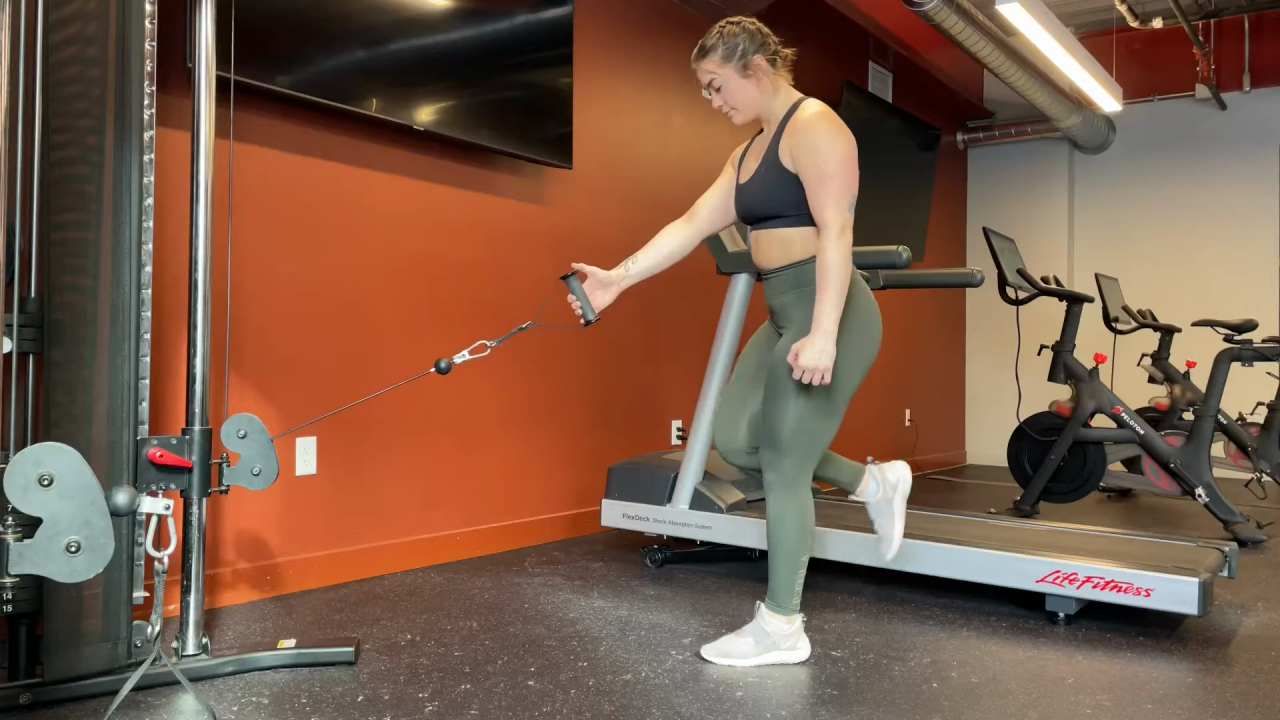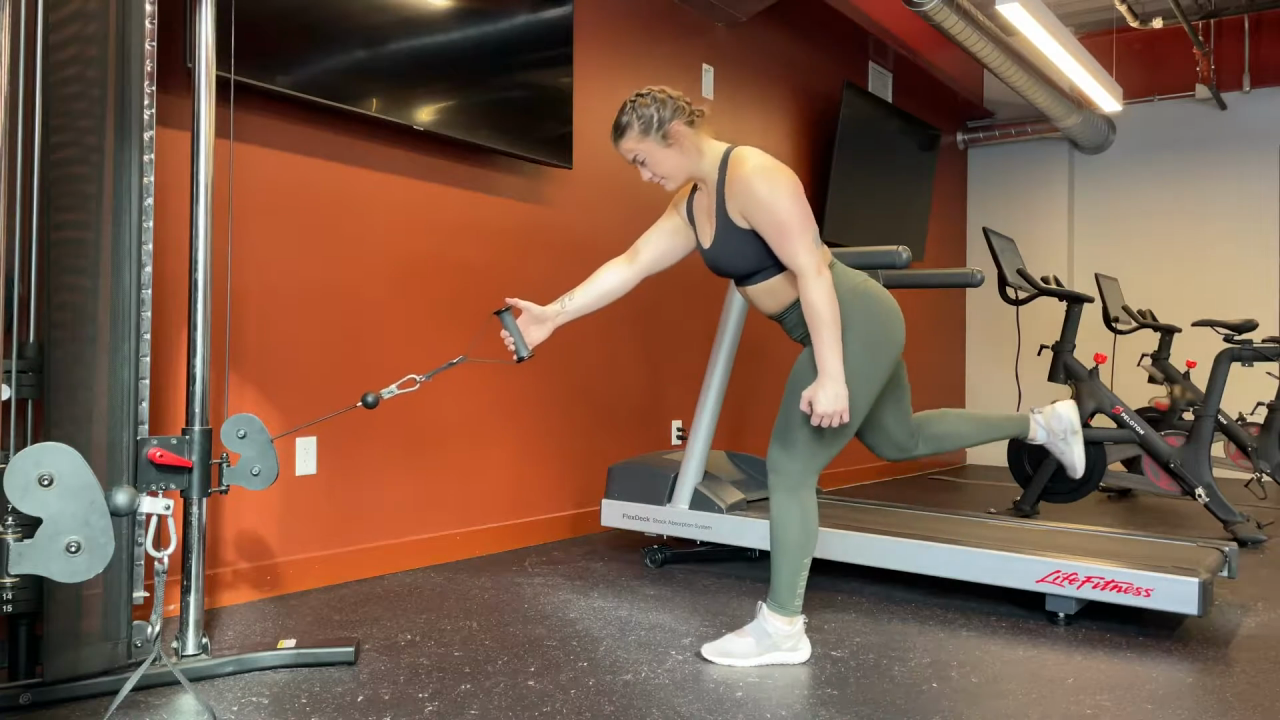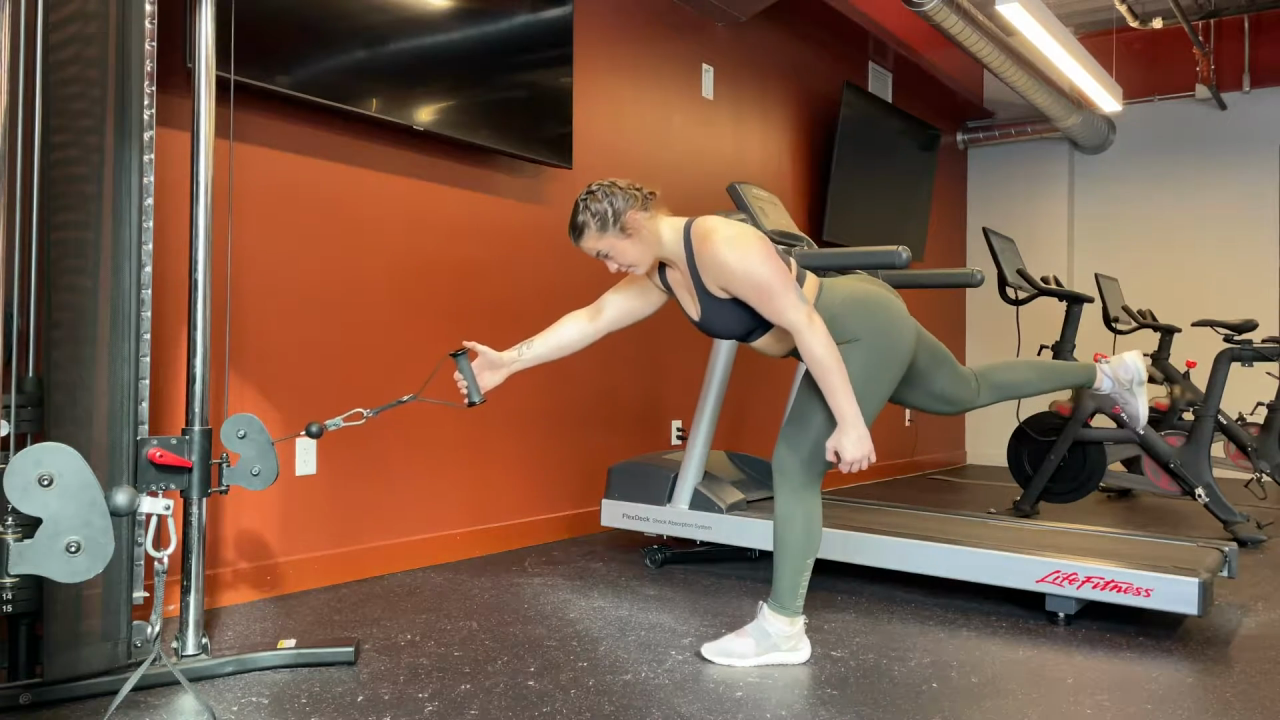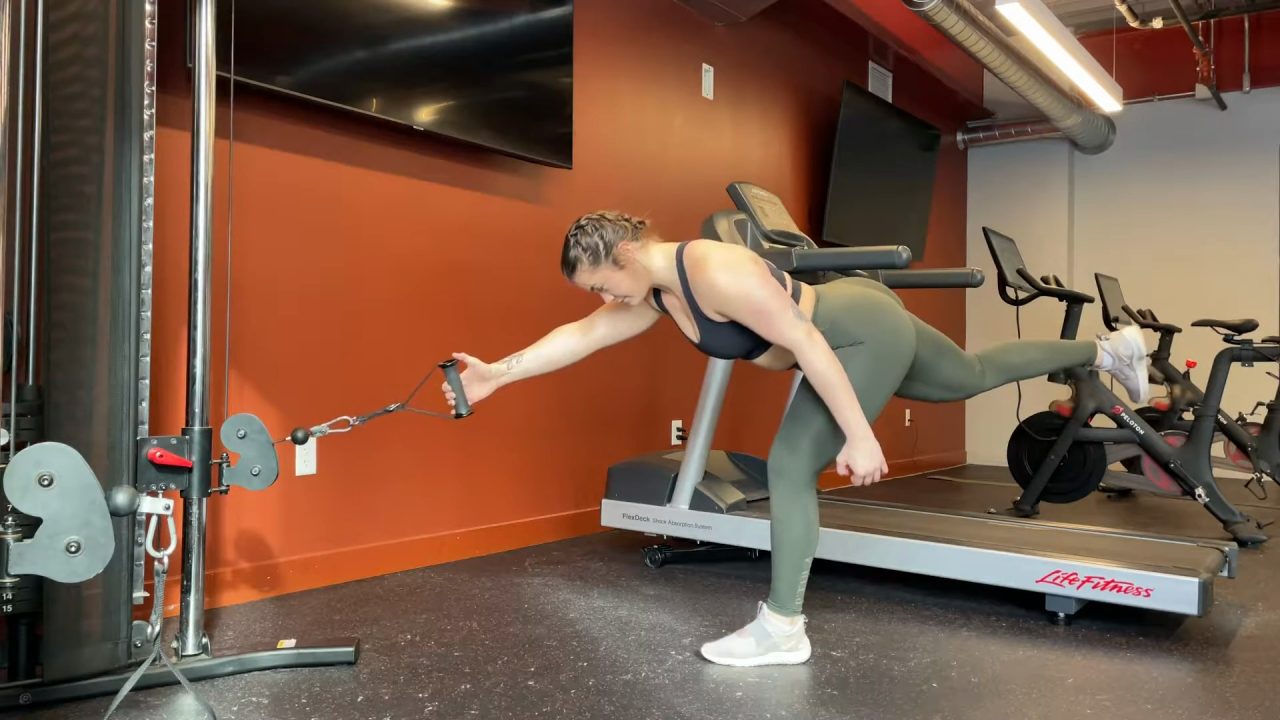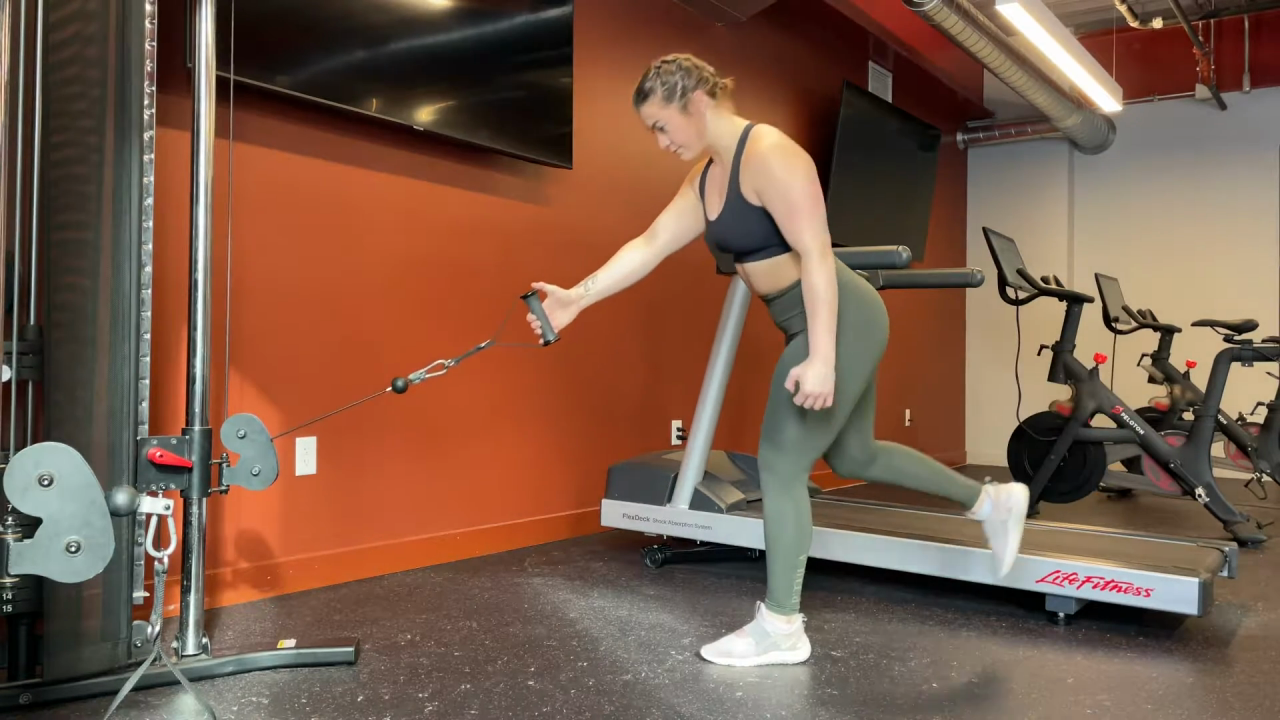
dt=0.7s
person 1, frame 1
left shoulder: (814, 126)
right shoulder: (751, 149)
left elbow: (837, 233)
right elbow: (692, 224)
left wrist: (823, 333)
right wrist: (617, 279)
left hip: (828, 315)
right hip: (786, 316)
left knee: (782, 466)
right knee: (736, 443)
left ankle: (780, 629)
right ankle: (873, 480)
person 1, frame 2
left shoulder: (753, 176)
right shoulder: (691, 203)
left elbow: (813, 273)
right elbow: (629, 264)
left wrist: (831, 378)
right wrist: (553, 315)
left hip: (855, 326)
right hip: (842, 329)
left knee: (790, 468)
right knee: (898, 440)
left ankle: (783, 628)
right ankle: (1041, 424)
person 1, frame 3
left shoulder: (719, 246)
right shoulder: (662, 272)
left elbow: (804, 326)
right elbow: (591, 319)
left wrist: (850, 422)
right wrist: (508, 361)
left hip: (867, 330)
right hip: (865, 324)
left knee: (794, 466)
right knee: (967, 391)
left ankle: (783, 628)
right ankle: (1107, 374)
person 1, frame 4
left shoulder: (714, 272)
right shoulder: (654, 291)
left elbow: (805, 344)
right elbow: (578, 336)
left wrist: (859, 435)
right wrist: (495, 373)
left hip: (869, 334)
right hip: (865, 320)
left knee: (791, 468)
right knee: (975, 376)
left ankle: (782, 627)
right ankle: (1108, 350)
person 1, frame 5
left shoulder: (770, 155)
right shoulder: (707, 175)
left elbow: (817, 257)
right elbow: (650, 245)
left wrist: (821, 359)
right wrist: (579, 297)
left hip: (837, 322)
right hip: (807, 324)
left knee: (780, 467)
right knee: (852, 454)
left ankle: (781, 628)
right ankle: (990, 499)
